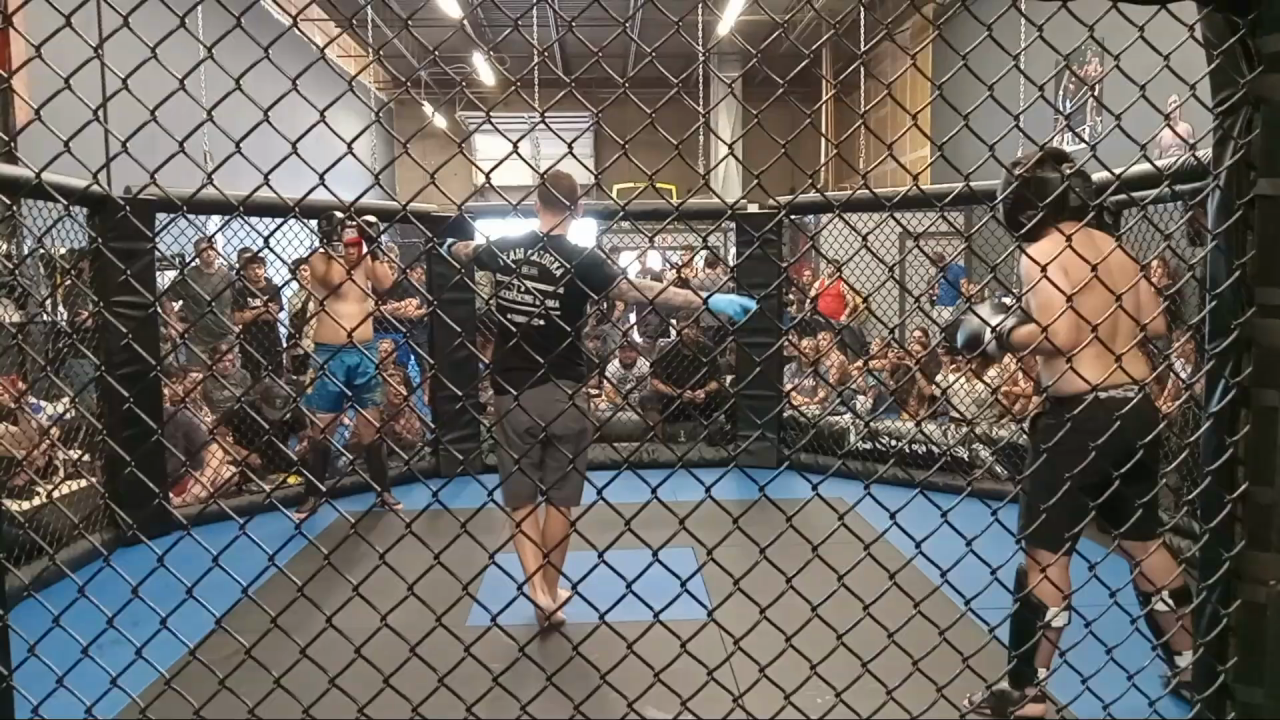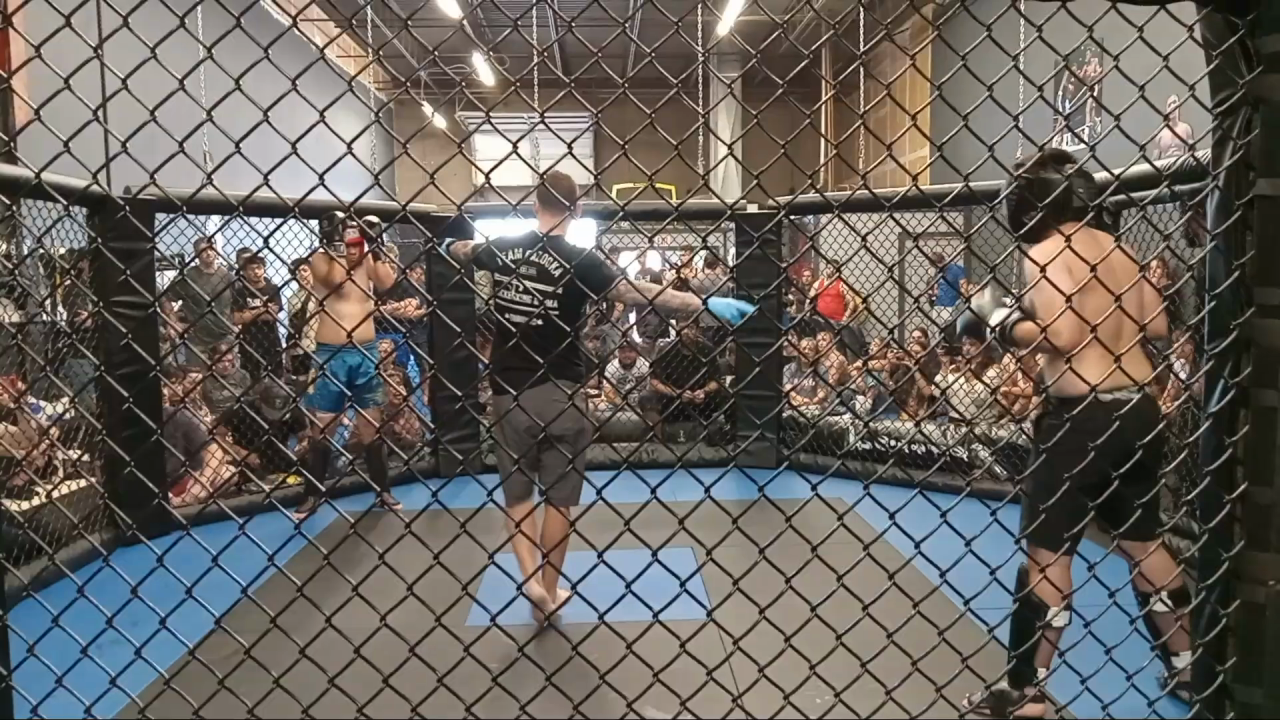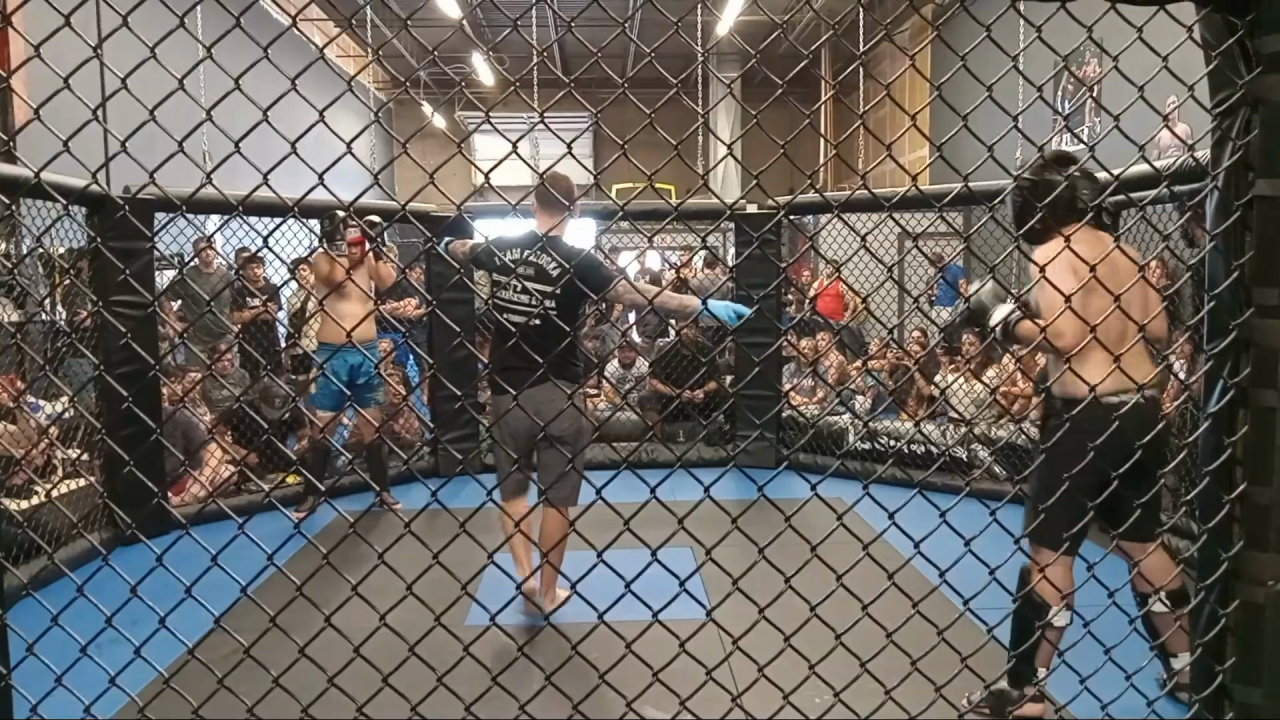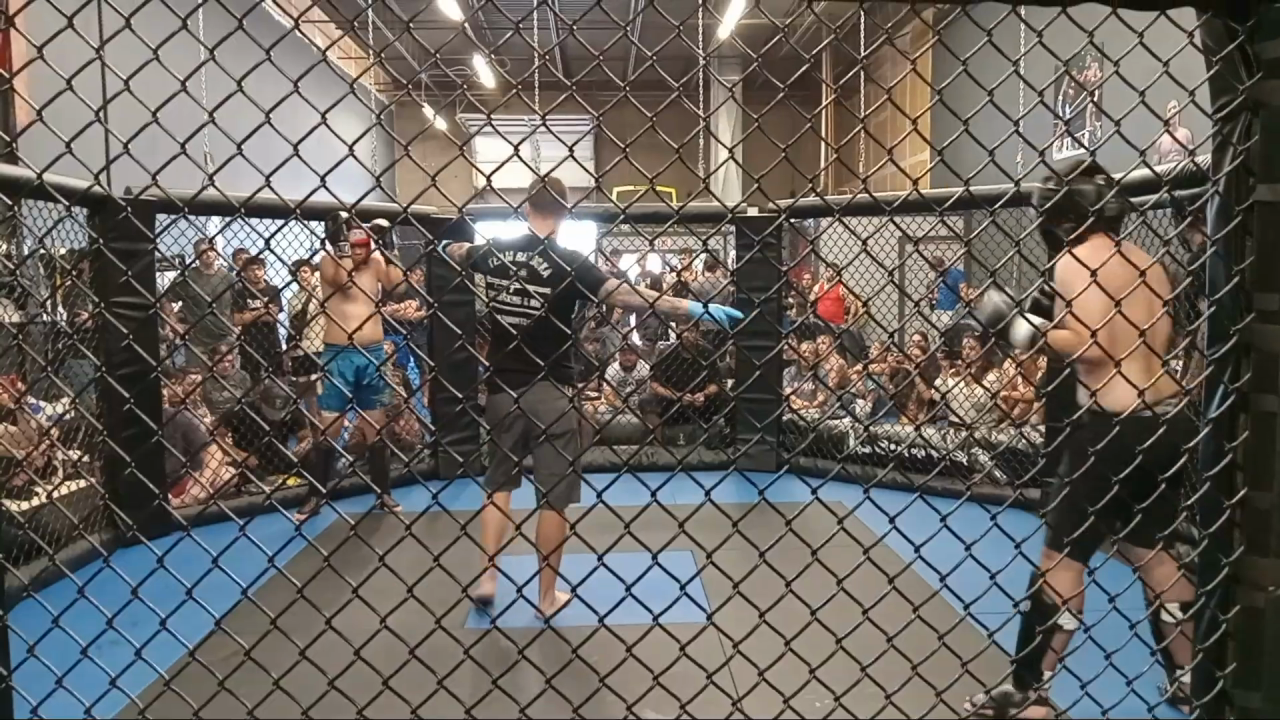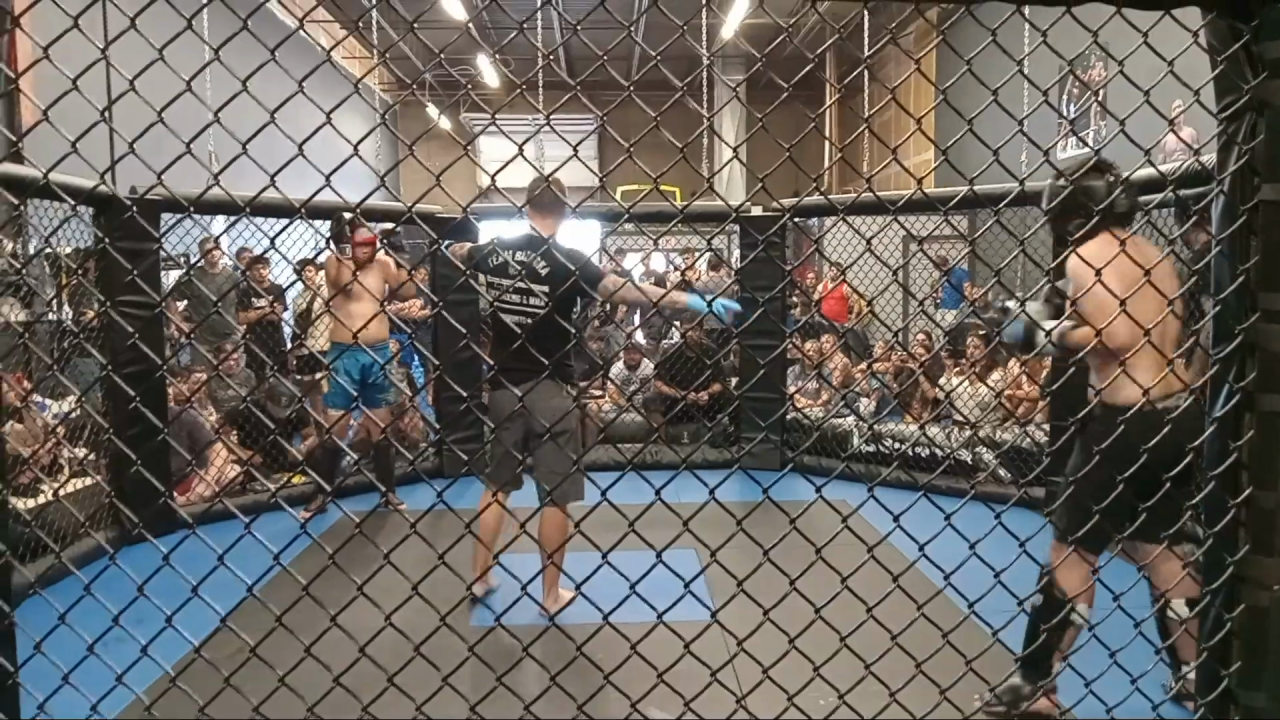
dt=0.1s
person 1, frame 1
left shoulder: (1042, 253)
right shoulder: (1116, 249)
left elbow: (1058, 336)
right elbow: (1157, 326)
left wrist: (996, 329)
left hip: (1080, 416)
right hip: (1137, 409)
left knee: (1046, 549)
right knee: (1142, 539)
right ankle: (1190, 665)
person 1, frame 2
left shoulder: (1044, 253)
right shoulder: (1118, 249)
left elbow: (1060, 336)
right elbow: (1158, 327)
left wrist: (998, 321)
left hip: (1082, 416)
right hip: (1138, 410)
left knee: (1047, 549)
right knee: (1141, 539)
right ankle: (1187, 667)
person 1, frame 3
left shoulder: (1052, 254)
right shoulder: (1123, 251)
left elbow: (1068, 337)
right elbow: (1160, 331)
left wrist: (1001, 314)
left hip: (1094, 418)
right hip: (1144, 412)
left knee: (1050, 549)
right knee: (1142, 540)
right ankle: (1187, 669)
person 1, frame 4
left shoulder: (1074, 262)
right shoulder: (1141, 259)
left elbow: (1089, 348)
right elbow: (1161, 338)
left wrist: (1020, 326)
left hip: (1112, 425)
right hip: (1167, 421)
left knee: (1062, 553)
right knee: (1151, 550)
person 1, frame 5
left shoulder: (1089, 256)
right shoulder: (1150, 254)
left elbow: (1121, 335)
right elbow: (1167, 331)
left wrist: (1048, 333)
left hip: (1128, 420)
right hip: (1178, 415)
left knee: (1072, 547)
right knee: (1160, 546)
person 2, frame 1
left shoulder: (505, 249)
right shoulder: (579, 259)
left elbow: (462, 251)
right elbow: (640, 292)
left wrist: (451, 245)
right wrist: (710, 301)
left hip: (511, 392)
right hip: (561, 393)
left knee: (520, 497)
right knee: (560, 497)
left ankle: (536, 585)
right ankle: (551, 591)
person 2, frame 2
left shoulder: (504, 249)
right shoulder: (579, 260)
left elbow: (461, 250)
right elbow: (638, 294)
left wrist: (450, 244)
right wrist: (709, 304)
left hip: (510, 392)
right hip: (560, 393)
left knee: (517, 494)
right knee: (558, 497)
left ankle: (533, 581)
right ankle: (550, 590)
person 2, frame 3
left shoulder: (501, 249)
right shoulder: (574, 260)
left elbow: (460, 250)
right elbow: (635, 295)
left wrist: (449, 242)
right wrist: (705, 307)
left hip: (507, 389)
right hip: (556, 392)
left knee: (513, 490)
right knee: (557, 496)
left ankle: (525, 574)
right ankle: (549, 590)
person 2, frame 4
left shoulder: (495, 252)
right shoulder: (568, 263)
left elbow: (457, 252)
right elbow: (627, 296)
left wrist: (446, 245)
right wrist: (699, 309)
left hip: (504, 390)
right hip: (552, 393)
left knee: (499, 486)
right knee: (554, 497)
left ankle: (487, 578)
right ankle: (547, 594)
person 2, frame 5
left shoulder: (496, 252)
right shoulder: (565, 260)
left elbow: (459, 253)
right elbow: (620, 291)
left wrist: (454, 248)
right wrist: (690, 300)
left hip: (505, 387)
right hip: (550, 390)
left knee: (496, 485)
right knee: (555, 495)
left ankle: (479, 576)
right ankle: (552, 592)
person 3, frame 1
left shoulder: (367, 261)
right shoulder: (319, 260)
left elbow: (387, 283)
right elbow: (335, 279)
left wrist: (376, 246)
right wrist: (333, 243)
left hip: (365, 353)
right hip: (329, 355)
left knee: (371, 424)
right knee: (322, 426)
left ankle: (383, 491)
right ankle: (313, 494)
person 3, frame 2
left shoulder: (369, 262)
right shoulder: (321, 260)
left elbow: (389, 283)
right elbow: (337, 279)
left wrist: (377, 246)
right wrist: (335, 243)
left hip: (366, 353)
right hip: (331, 355)
left knee: (371, 425)
right knee: (322, 426)
left ankle: (382, 491)
right ankle: (313, 494)
person 3, frame 3
left shoulder: (370, 261)
right shoulder: (323, 259)
left elbow: (388, 283)
right elbow: (339, 278)
left wrist: (378, 245)
right wrist: (336, 242)
left hip: (368, 353)
right hip: (332, 354)
left knee: (372, 423)
right knee: (324, 425)
left ankle: (382, 490)
right ankle: (312, 493)
person 3, frame 4
left shoulder: (376, 263)
right shoulder: (329, 261)
left elbow: (398, 286)
right elbow: (343, 279)
left wrist: (386, 248)
right wrist: (339, 244)
left hip: (373, 354)
right hip: (338, 355)
left knee: (376, 425)
right knee: (328, 427)
left ankle: (383, 492)
right ankle: (316, 494)
person 3, frame 5
left shoulder: (384, 264)
right shoulder: (337, 261)
left elbow: (408, 294)
right elbow: (337, 286)
right wrist: (341, 246)
left hip: (379, 353)
right hip: (344, 354)
left knee: (381, 424)
right knee: (335, 424)
left ankle: (387, 490)
right ankle: (322, 492)
